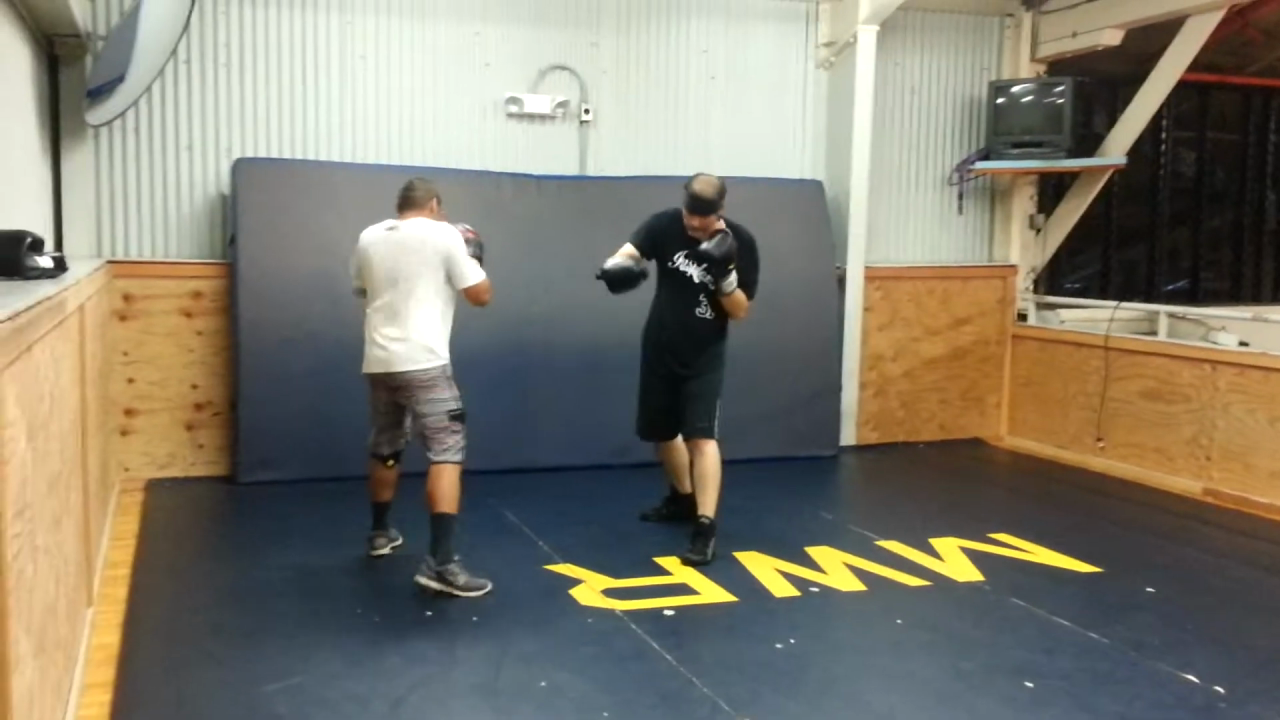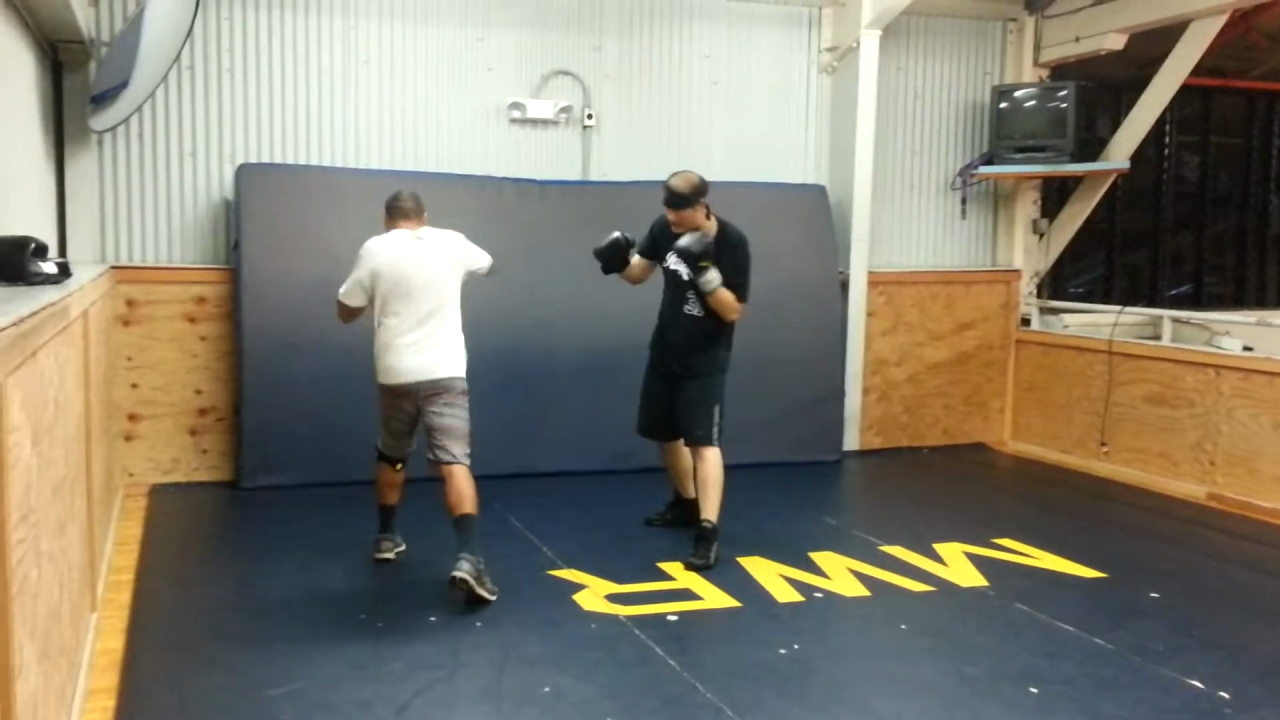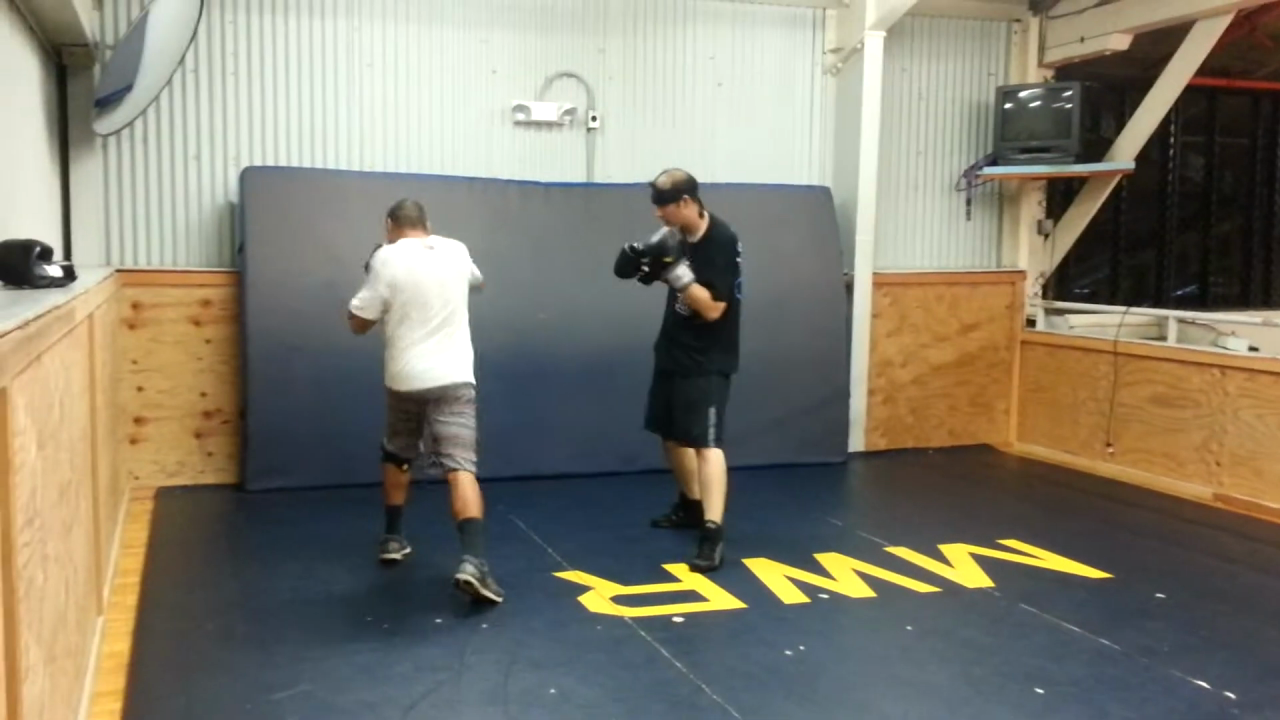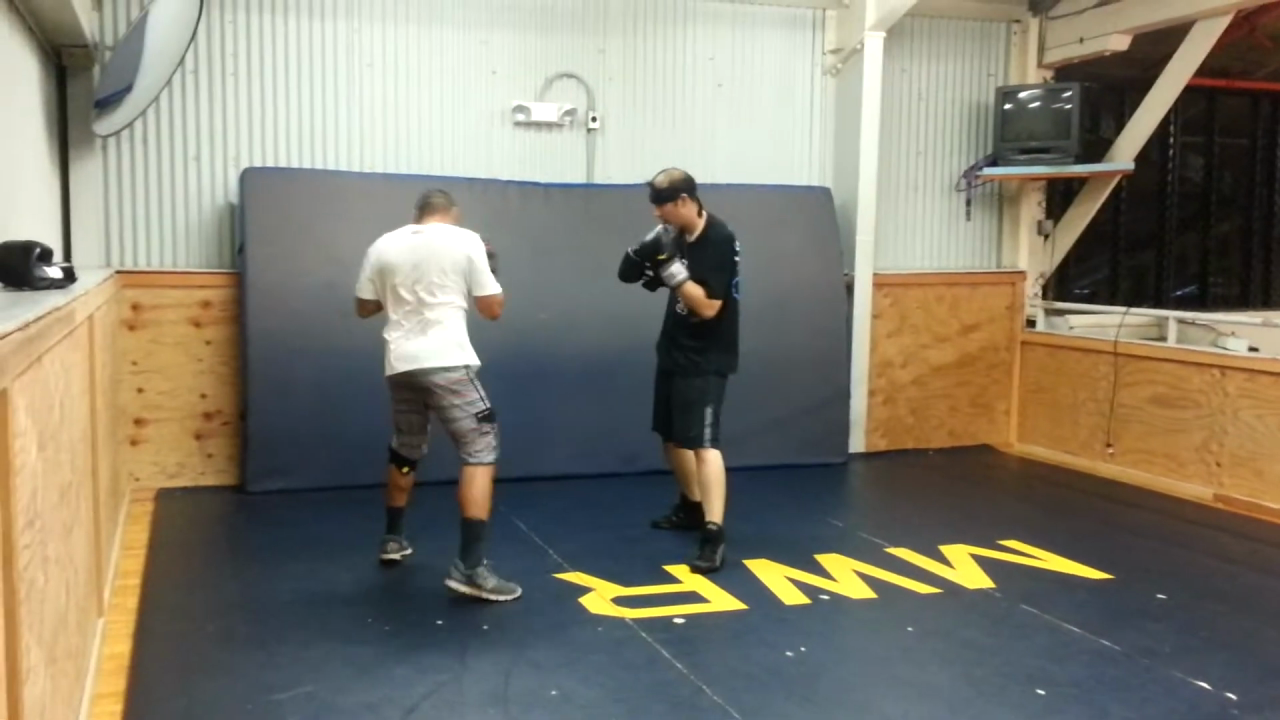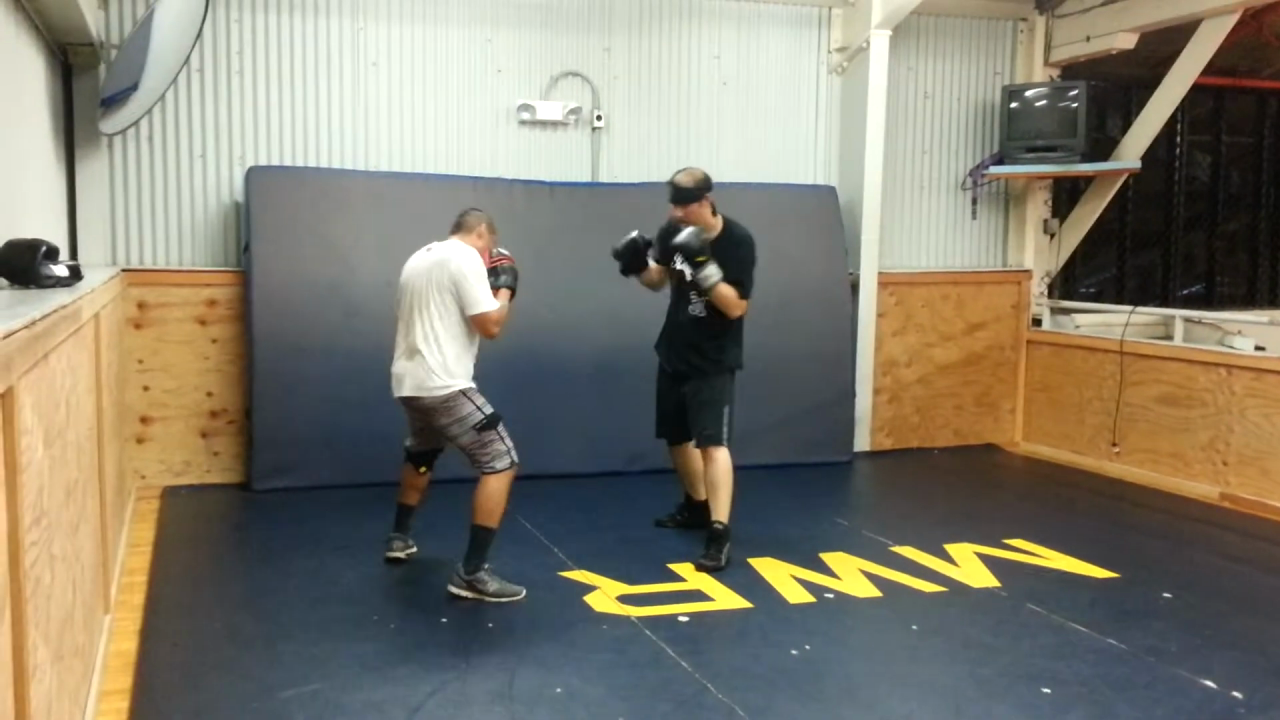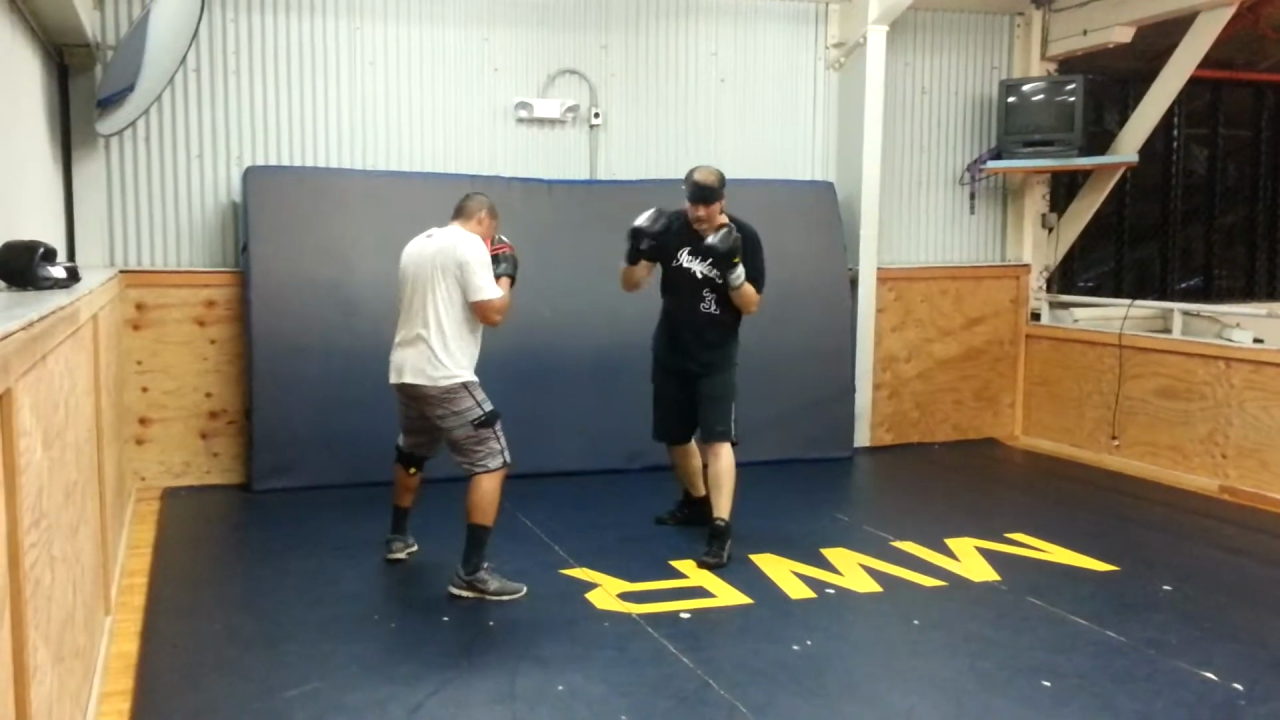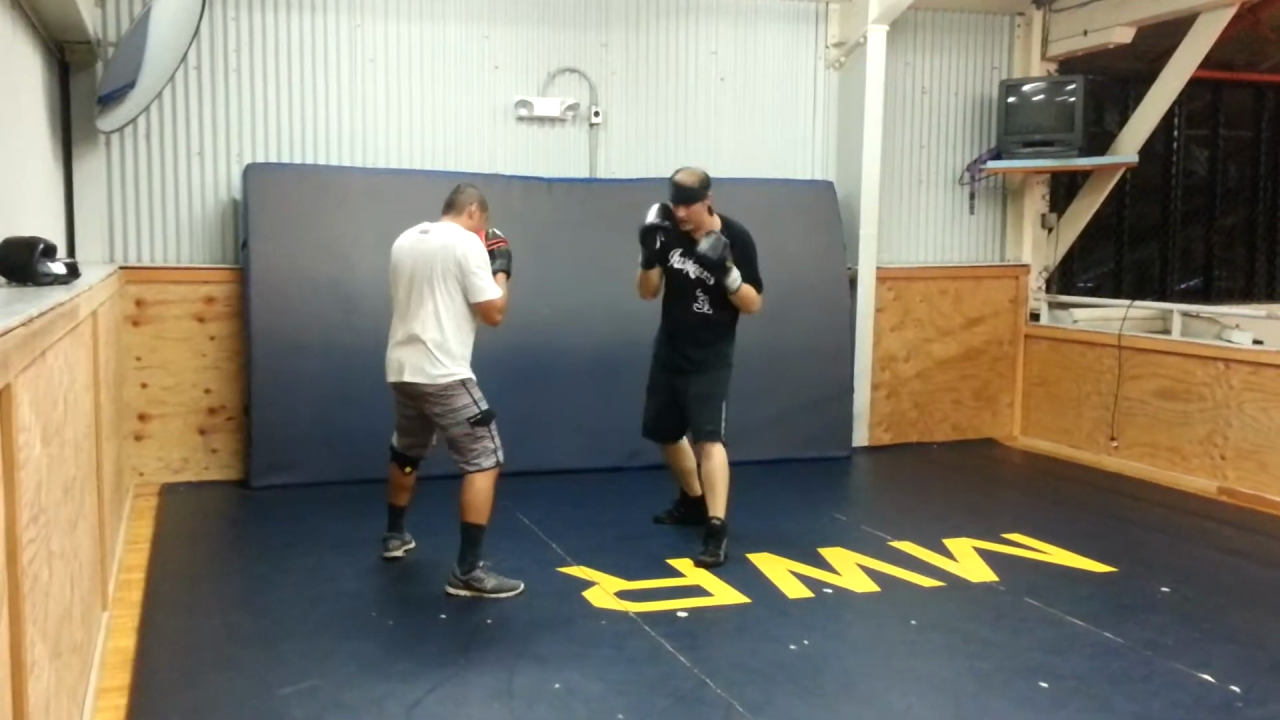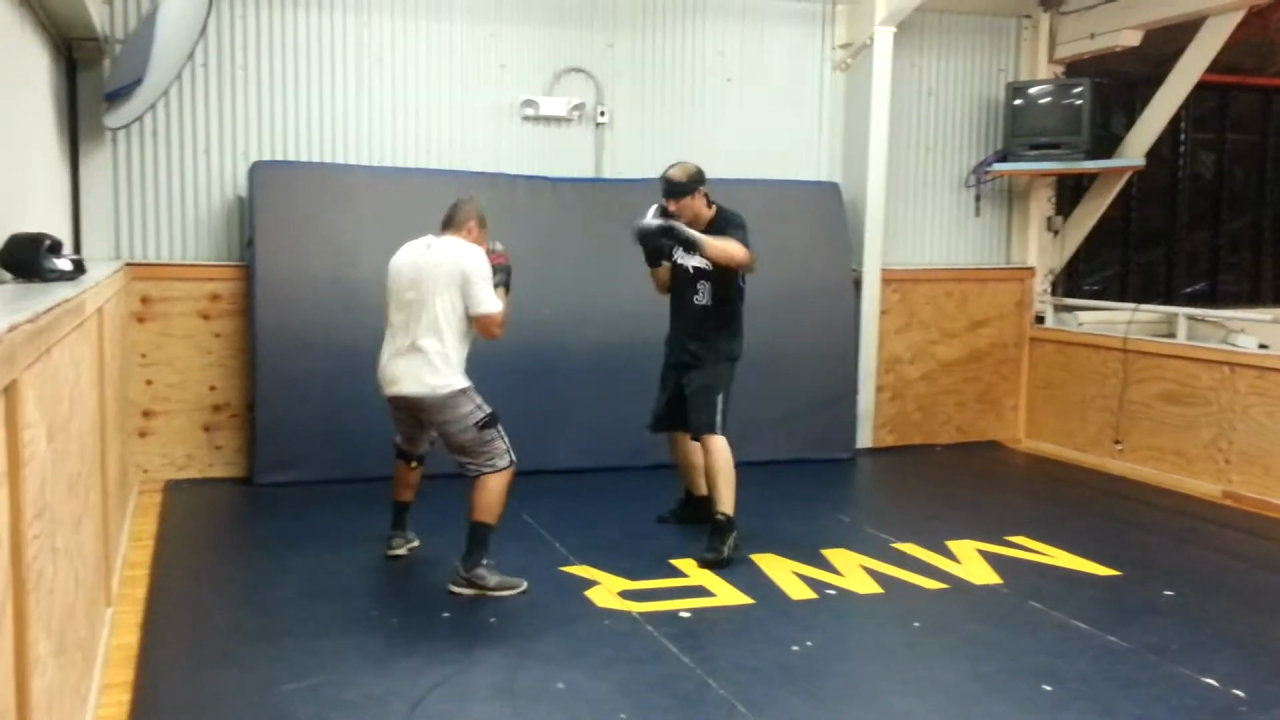
dt=0.2s
person 1, frame 1
left shoulder: (370, 238)
right shoulder: (444, 236)
right elbow: (481, 295)
right wrist: (472, 255)
left hip: (380, 363)
right hip: (426, 364)
left knee: (385, 449)
right knee: (446, 456)
left ankle: (381, 532)
right ankle: (438, 562)
person 1, frame 2
left shoulder: (376, 250)
right shoulder: (454, 243)
left elbow: (345, 312)
right elbow: (487, 265)
left hip: (396, 374)
right hip: (447, 372)
left knee: (391, 455)
right knee: (454, 463)
left ankle: (386, 537)
right ankle: (469, 558)
person 1, frame 3
left shoulder: (386, 259)
right shoulder: (455, 252)
left elbow: (358, 324)
right elbow: (475, 280)
left hip: (404, 379)
right hip: (454, 377)
left knee: (398, 454)
right knee: (460, 467)
left ankle: (393, 539)
right ankle: (474, 564)
person 1, frame 4
left shoulder: (384, 245)
right shoulder: (464, 240)
left elbow: (364, 307)
right elbow: (493, 309)
right wrist: (483, 271)
left hip: (401, 366)
right hip: (447, 365)
left knee: (404, 454)
right knee: (481, 457)
left ankle: (393, 540)
right ankle: (470, 567)
person 1, frame 5
left shoulder: (419, 259)
right shoulder: (465, 259)
right elbow: (490, 326)
right wrist: (505, 289)
left hip: (409, 382)
right hip: (444, 386)
left knee: (421, 455)
right knee: (500, 465)
left ankle: (398, 538)
right ankle: (472, 574)
person 1, frame 6
left shoulder: (415, 246)
right shoulder: (469, 246)
right elbow: (492, 315)
right wrist: (506, 276)
left hip: (405, 372)
right hip: (445, 378)
left knee: (411, 455)
right knee: (491, 464)
left ankle: (398, 538)
right ankle: (471, 573)
person 1, frame 7
left shoulder: (404, 241)
right shoulder: (467, 244)
right elbow: (494, 314)
right wrist: (501, 271)
left hip: (402, 369)
right hip: (443, 375)
left knee: (406, 453)
right knee: (484, 463)
left ankle: (394, 535)
right ankle: (468, 570)
person 1, frame 8
left shoulder: (403, 255)
right shoulder: (471, 259)
right elbow: (491, 327)
right wrist: (500, 285)
left hip: (394, 380)
right hip: (439, 384)
left knee: (411, 451)
right knee: (498, 463)
left ankle: (399, 533)
right ankle: (472, 569)
person 2, frame 1
left shoulder: (741, 242)
right shoulder: (665, 224)
left elbow: (740, 311)
right elbow: (629, 254)
left wrist: (724, 273)
right wrist: (621, 264)
left hip: (704, 358)
right hip: (659, 351)
left knee: (702, 436)
right knee: (662, 432)
left ankle: (706, 527)
right ankle: (683, 498)
person 2, frame 2
left shoulder: (732, 242)
right shoulder: (664, 229)
left elbow: (732, 312)
right elbow: (636, 274)
left wrist: (705, 270)
right wrist: (619, 258)
left hip: (704, 360)
right hip: (665, 351)
left knee: (704, 441)
right knee: (665, 433)
left ankle: (708, 531)
right ankle: (686, 504)
person 2, frame 3
left shoulder: (721, 240)
right shoulder: (680, 233)
left elbow: (711, 308)
left wrist: (673, 267)
right wrist: (648, 269)
left hip: (707, 360)
right hip: (673, 351)
left knee: (706, 442)
right knee: (671, 434)
left ankle: (713, 533)
right ankle: (691, 505)
person 2, frame 4
left shoulder: (719, 239)
right shoulder: (678, 234)
left elbow: (708, 307)
left wrist: (671, 264)
right wrist: (653, 274)
left hip: (706, 361)
right hip: (674, 352)
left knee: (702, 443)
right knee: (672, 436)
left ankle: (714, 534)
right ankle: (692, 506)
person 2, frame 5
left shoulder: (736, 239)
right shoulder: (674, 231)
left elbow: (736, 308)
right elbow: (658, 280)
left wrist: (705, 264)
right wrist: (638, 262)
left hip: (713, 362)
right hip: (673, 355)
left knee: (712, 443)
right knee: (676, 437)
left ankle: (719, 533)
right ankle: (697, 505)
person 2, frame 6
left shoulder: (744, 237)
right shoulder: (668, 227)
left elbow: (751, 305)
right elbow: (631, 285)
left wrist: (731, 264)
right wrist: (636, 249)
left hip: (715, 357)
right hip: (670, 354)
left knee: (716, 439)
right knee: (673, 437)
left ankle: (721, 530)
right ankle: (697, 502)
person 2, frame 7
left shoulder: (736, 238)
right shoulder: (670, 229)
left elbow: (753, 304)
right elbow: (648, 293)
left wrist: (725, 270)
right wrist: (649, 254)
left hip: (709, 357)
right hip: (668, 351)
left knee: (708, 438)
right knee: (666, 434)
left ankle: (717, 529)
right ankle: (693, 501)
person 2, frame 8
left shoulder: (728, 222)
right shoulder: (677, 226)
left elbow: (741, 256)
left wrist: (687, 235)
right wrist: (655, 254)
left hip: (716, 347)
right hip: (681, 344)
left knee: (711, 432)
right knee: (676, 427)
left ankle: (723, 526)
right ankle: (698, 501)
